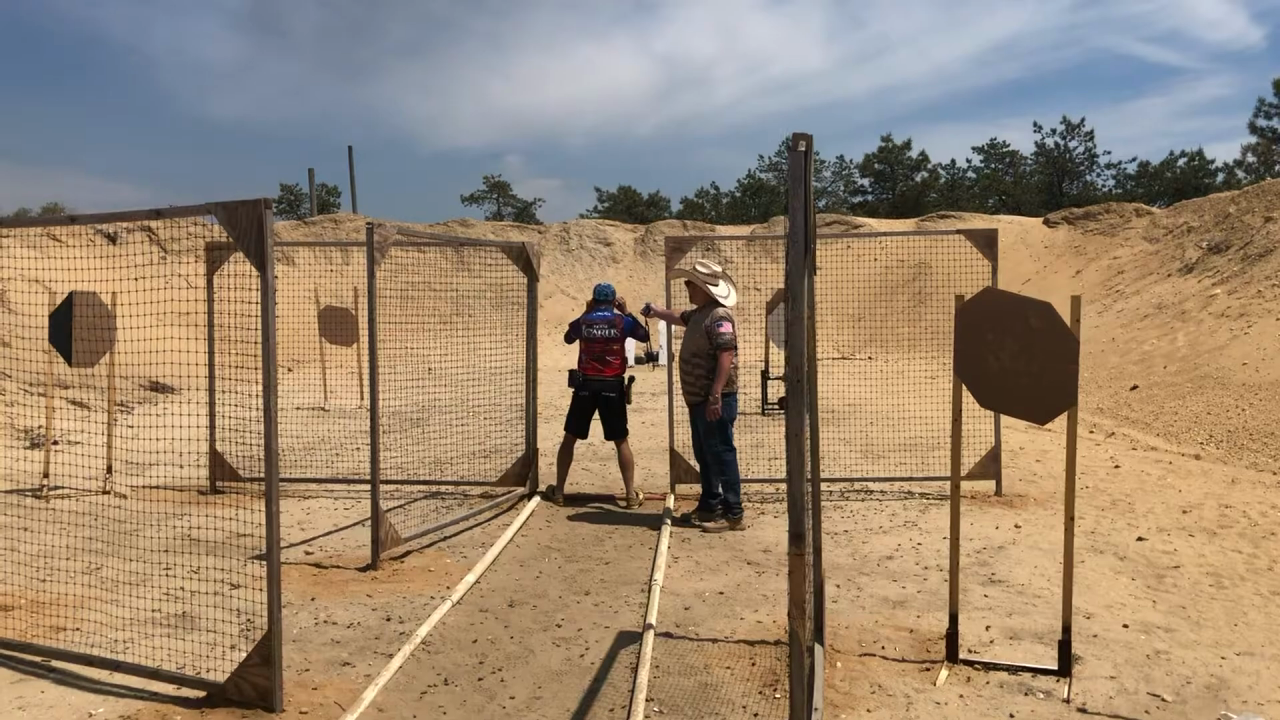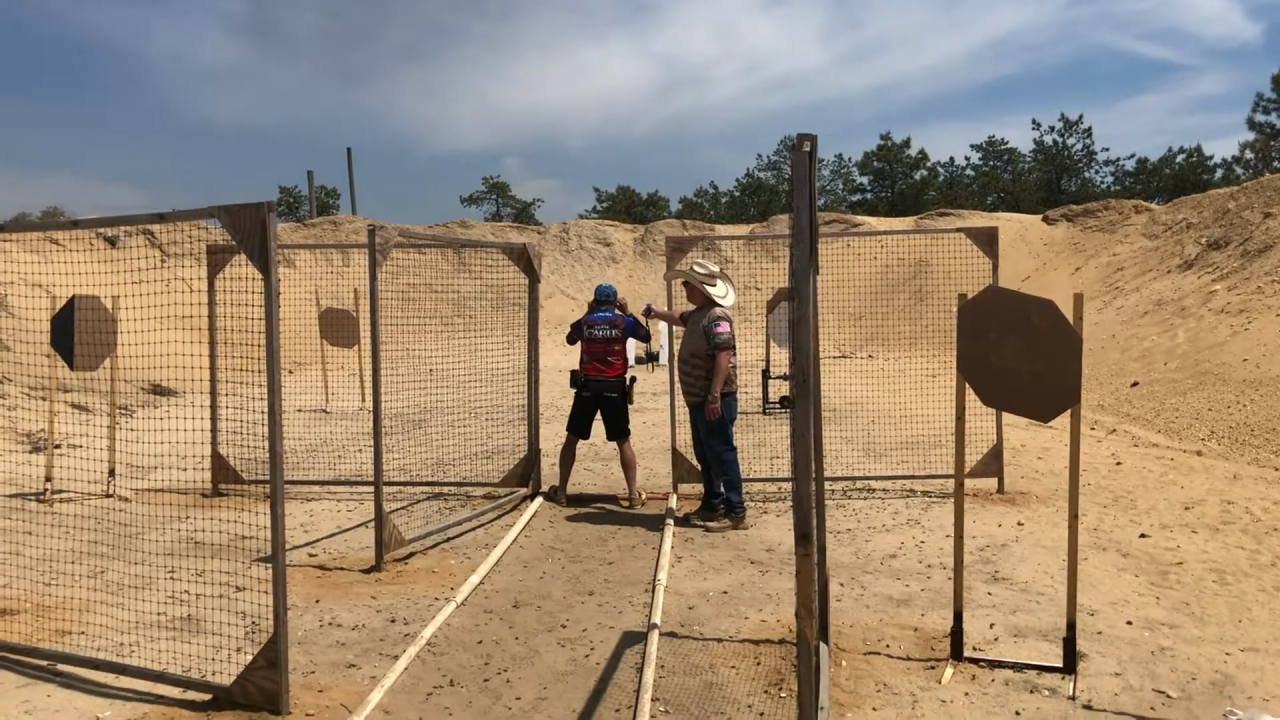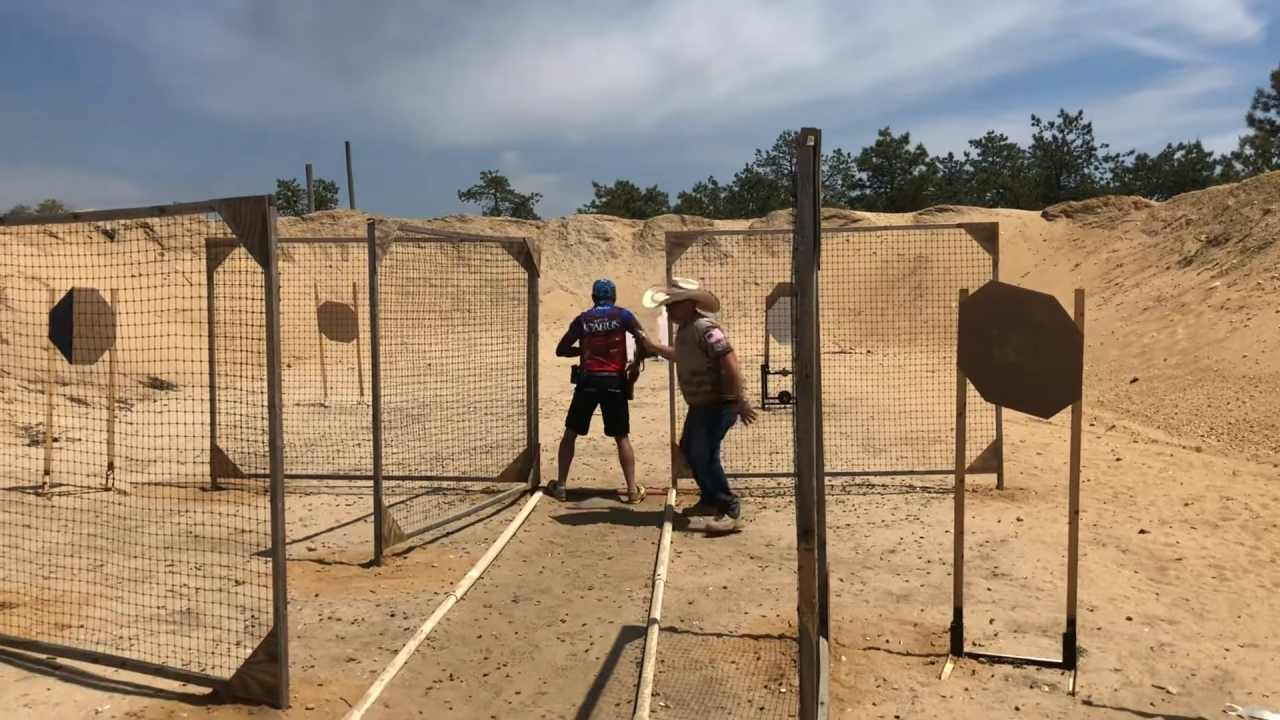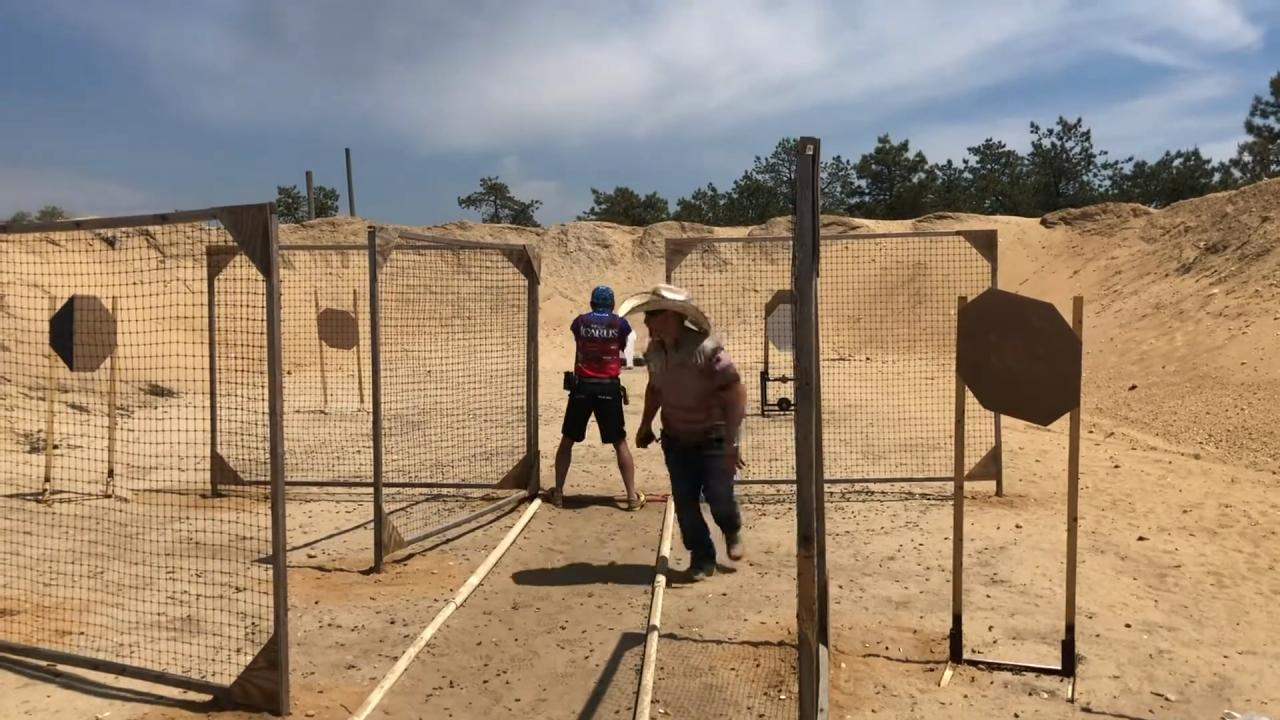
dt=0.7s
person 1, frame 1
left shoulder: (719, 316)
right shoulder: (699, 313)
left elbow: (726, 356)
right elbow: (679, 318)
left wrist: (716, 396)
right wrist: (656, 311)
left hip: (715, 400)
right hip: (698, 399)
left knee: (722, 455)
right knee: (704, 455)
left ankle: (733, 514)
right ankle: (709, 506)
person 1, frame 2
left shoulder: (717, 316)
right shoulder: (698, 314)
left elbow: (724, 356)
right elbow: (678, 318)
left wrist: (714, 395)
right wrist: (656, 313)
left hip: (715, 400)
right hip: (698, 399)
left knee: (722, 455)
right knee: (705, 456)
left ankle: (736, 513)
right ankle: (712, 506)
person 1, frame 3
left shoulder: (703, 329)
right shoulder: (684, 329)
left elbow: (729, 361)
left wrist: (741, 399)
right wrist: (650, 346)
left hip: (719, 402)
right hip: (701, 402)
left knee: (702, 453)
right knee: (690, 449)
left ankle: (729, 510)
right ankle: (709, 500)
person 1, frame 4
left shoulder: (706, 348)
right shoulder: (655, 348)
left elbow: (736, 391)
left wrist: (732, 442)
right wrist: (645, 425)
left hip: (714, 437)
right hip: (677, 440)
left knee: (718, 496)
right knee: (685, 501)
left ankle: (732, 531)
right ankle: (702, 560)
person 2, frame 1
left shoulder: (583, 321)
right shoulder: (622, 321)
left elbow: (568, 339)
right elbow: (645, 336)
right wrist: (627, 313)
left hip: (586, 385)
right hip: (612, 387)
left knee: (570, 438)
right knee: (621, 441)
left ankle: (558, 491)
right ankle: (631, 494)
person 2, frame 2
left shoulder: (584, 322)
right shoulder: (623, 322)
left elbow: (570, 340)
right elbow: (647, 337)
right wrist: (628, 313)
left hip: (587, 386)
right hip: (614, 387)
left knee: (571, 439)
right knee: (623, 442)
left ankle: (561, 491)
right ankle: (634, 494)
person 2, frame 3
left shoulder: (582, 319)
right shoulder: (621, 315)
left elbow: (561, 350)
right elbow: (642, 340)
left hip: (588, 382)
right hip: (615, 381)
left knee: (570, 434)
right knee: (622, 437)
left ankle: (560, 486)
right ankle: (632, 489)
person 2, frame 4
left shoulder: (580, 321)
right shoulder: (620, 323)
left hip: (582, 387)
right hip: (608, 388)
left knee: (567, 441)
right knee: (620, 443)
left ankle: (558, 492)
right ankle: (632, 495)
